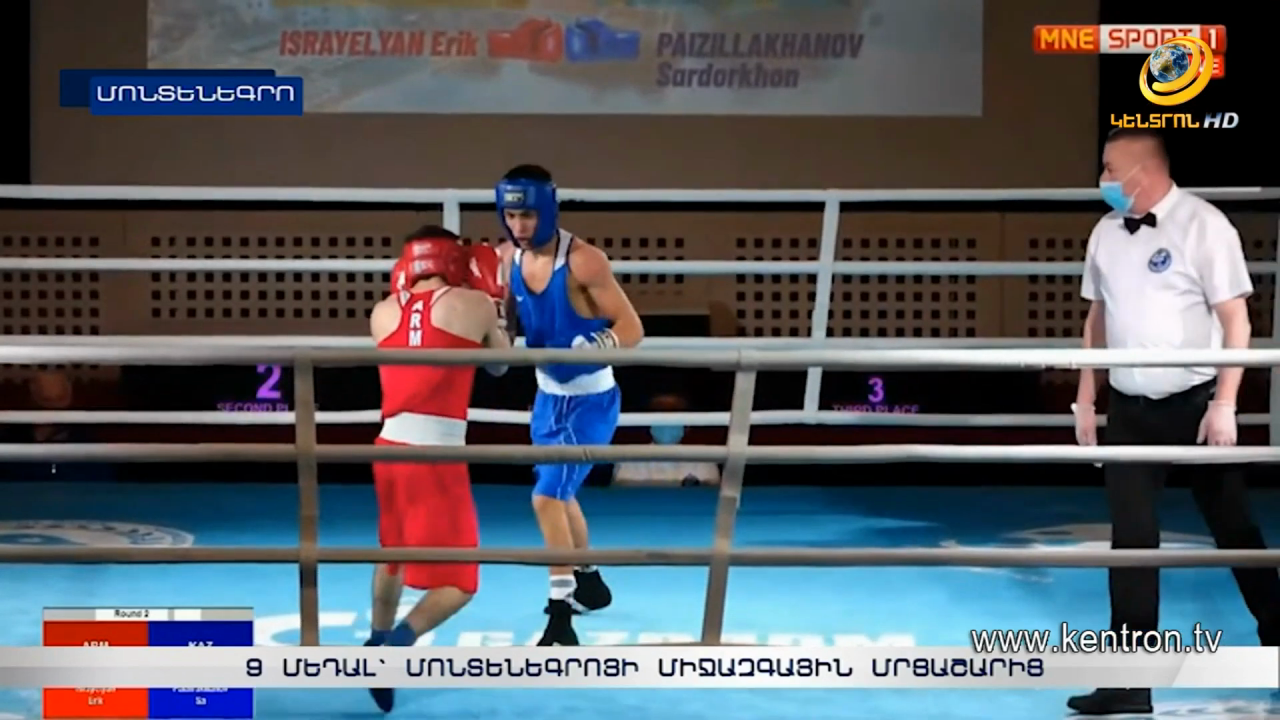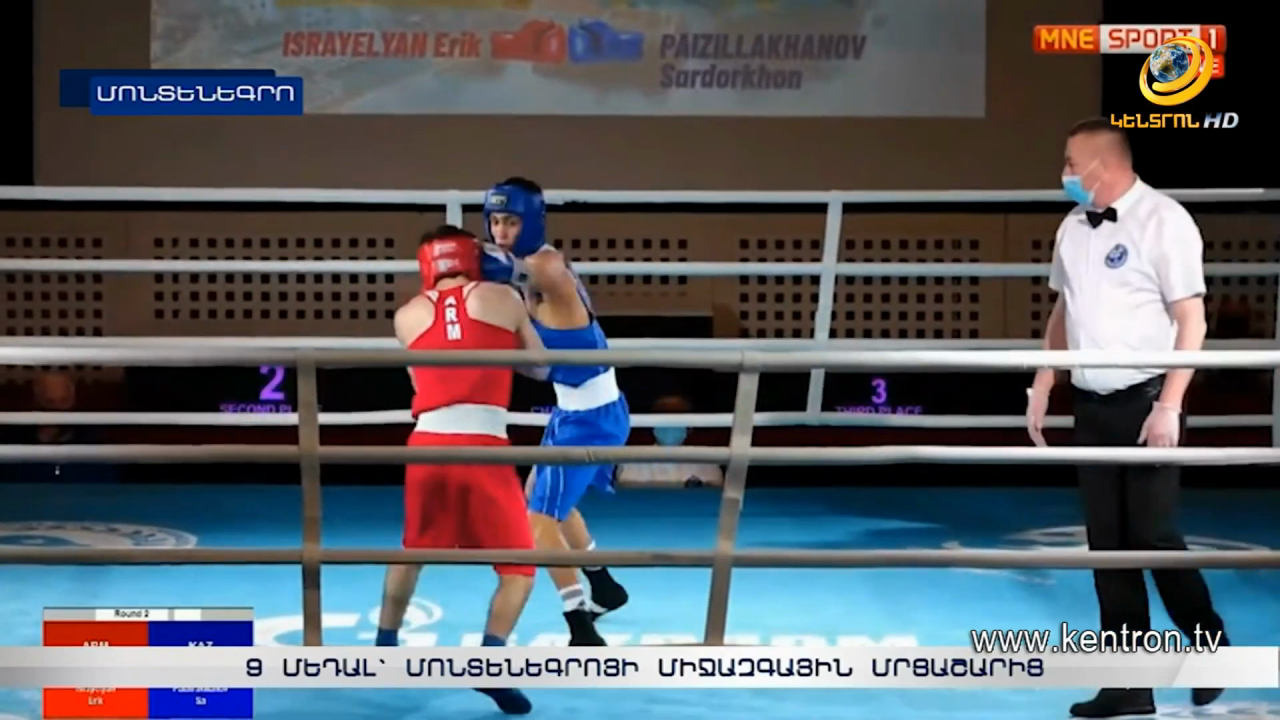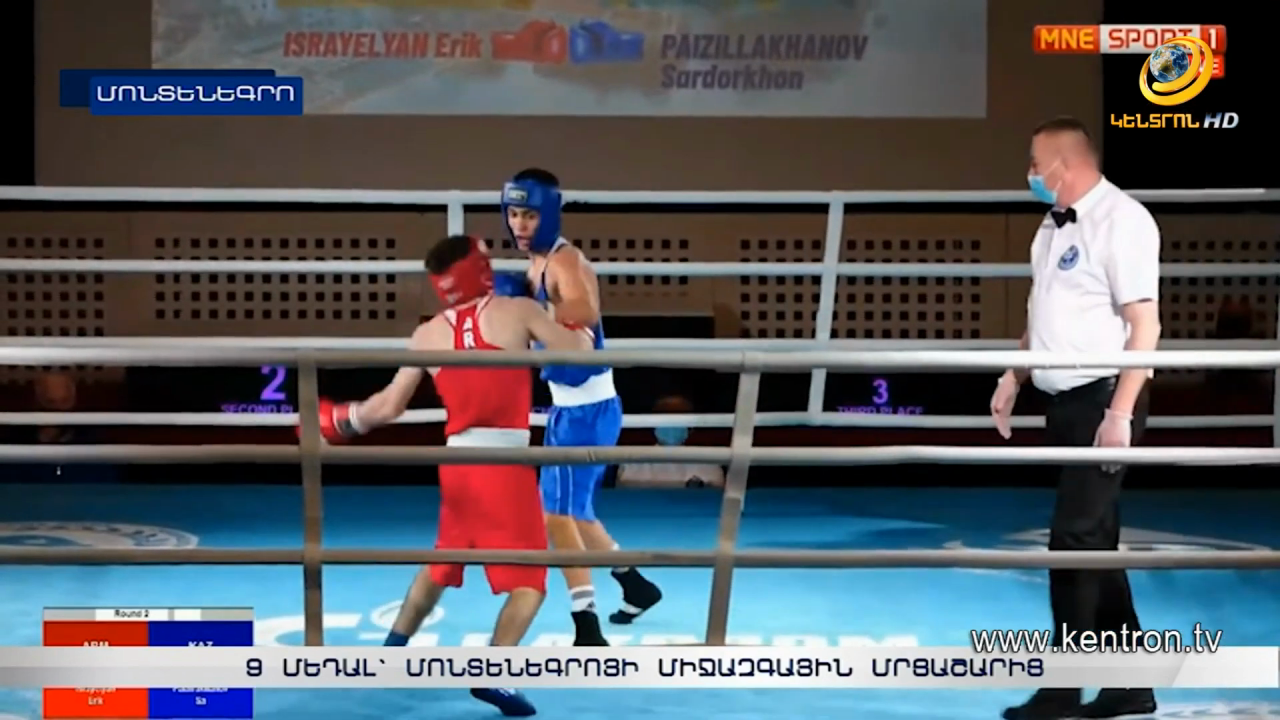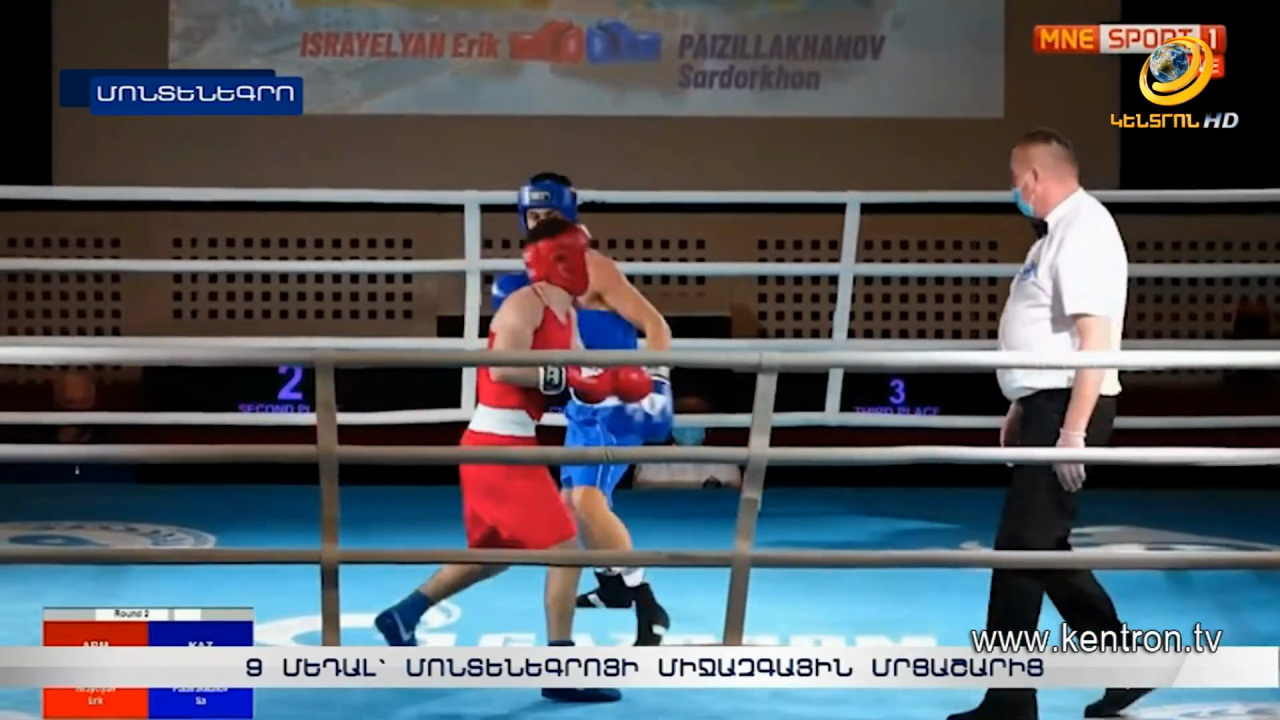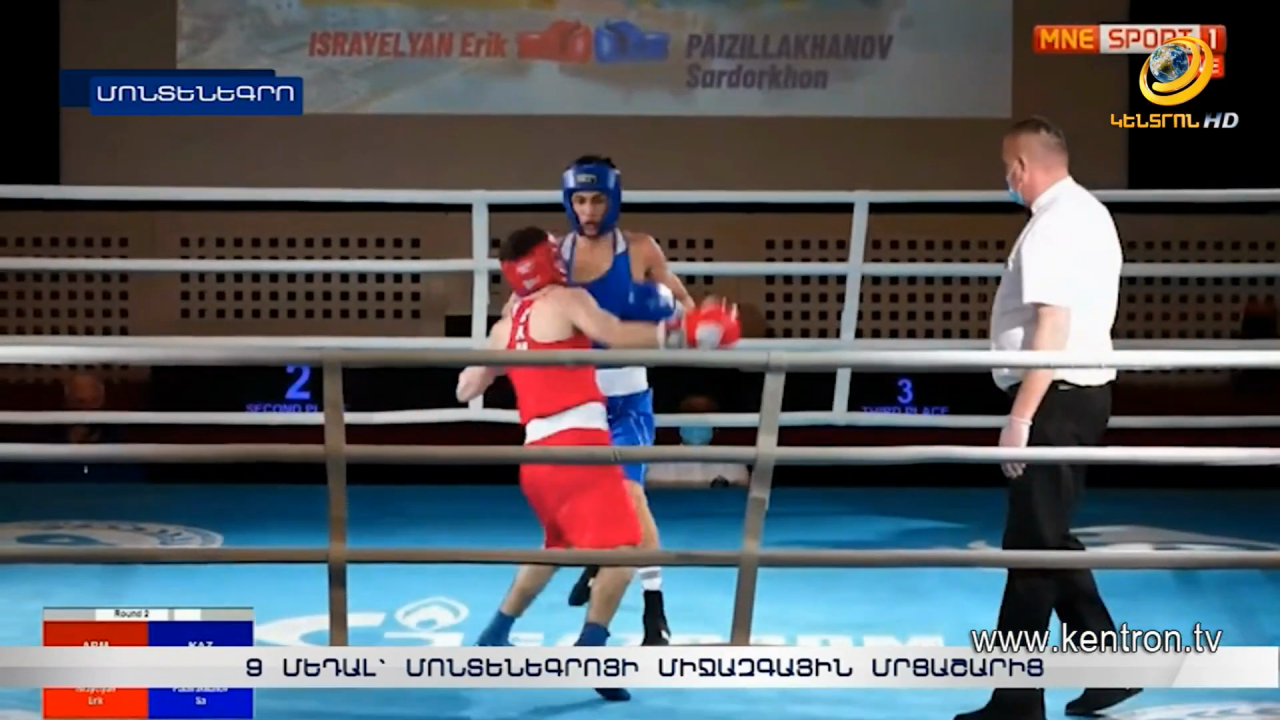
dt=0.2s
person 1, frame 1
left shoulder: (1204, 225)
right shoulder: (1106, 232)
left wrist: (1223, 405)
right wrist: (1086, 396)
left hip: (1193, 403)
right hip: (1128, 408)
left knee: (1232, 527)
right knee: (1130, 539)
person 1, frame 2
left shoulder: (1164, 221)
right shoulder: (1074, 227)
left elbow: (1190, 321)
left wrist: (1168, 406)
right wrist: (1042, 383)
left hip: (1146, 400)
right hip: (1092, 402)
left knee: (1154, 532)
right knee: (1108, 539)
person 1, frame 3
left shoulder: (1122, 221)
right shoulder: (1054, 227)
left elbow: (1143, 326)
left wrist: (1120, 411)
right wrist: (1010, 379)
left hip: (1102, 399)
right hip: (1066, 400)
left knee: (1074, 538)
right knee: (1092, 541)
person 1, frame 4
left shoulder: (1083, 234)
right shoulder: (1062, 231)
left elbow: (1097, 340)
left wrist: (1074, 429)
right wrist: (1022, 406)
left hip: (1067, 410)
right hip: (1046, 407)
left knee: (1021, 549)
right knee: (1044, 547)
person 1, frame 5
left shoulder: (1050, 227)
right shoulder: (1092, 215)
left elbow: (1051, 331)
left wrist: (1019, 416)
left hip: (1056, 399)
right hip: (1088, 391)
left knee: (1033, 545)
right knee: (1053, 539)
person 2, frame 1
left shoulder: (382, 313)
right shoulder: (474, 302)
right elbow: (499, 363)
left hip: (391, 448)
right hip: (435, 454)
left knee: (396, 551)
right knee: (456, 583)
left ankle: (380, 644)
right ankle: (395, 646)
person 2, frame 2
left shoulder: (407, 317)
right shoulder: (500, 297)
left hip: (428, 446)
right hip: (484, 448)
left knee: (412, 550)
right knee: (519, 569)
left ankle: (384, 648)
person 2, frame 3
left shoulder: (428, 335)
right shoulder: (515, 310)
left elbow: (389, 406)
right elbow: (577, 348)
left wrist: (344, 419)
right wrist: (574, 332)
left hip: (459, 465)
right hip: (506, 467)
left knee: (441, 565)
right knee: (526, 583)
left ankle: (390, 654)
person 2, frame 4
left shoulder: (560, 309)
right shoulder: (530, 302)
right elbow: (502, 367)
right wrist: (563, 376)
left hip: (494, 443)
right hip: (498, 443)
left knee: (495, 552)
right knee: (565, 548)
left ankle: (403, 615)
person 2, frame 5
left shoulder: (504, 325)
right shoulder: (569, 299)
left elbow: (466, 391)
right elbow: (626, 338)
right wrist: (688, 329)
right hip: (583, 440)
left knee: (554, 552)
right knee: (620, 552)
left ankle: (493, 636)
person 3, frame 1
left shoulder: (583, 260)
right shoulder: (510, 256)
left elbow: (632, 328)
left wrist: (590, 345)
left hip: (589, 401)
right hip: (551, 397)
left knee: (546, 500)
right knee: (557, 494)
left ankle: (561, 627)
right ankle: (587, 585)
person 3, frame 2
left shoulder: (547, 264)
right shoulder: (525, 267)
left elbow: (570, 312)
left wrist: (507, 271)
left hip: (593, 413)
right hip: (576, 409)
left knee: (539, 517)
right knee: (555, 507)
left ankle: (585, 633)
right ankle: (603, 584)
person 3, frame 3
left shoulder: (569, 263)
right shoulder: (532, 263)
left elbow: (582, 316)
right wrist: (511, 296)
left hip: (589, 409)
right hip: (565, 406)
left knee: (557, 518)
right knee: (572, 513)
left ankle: (587, 632)
right ankle: (635, 584)
person 3, frame 4
left shoulder: (596, 267)
left elbow: (655, 326)
left wrist: (656, 392)
right wrist: (510, 303)
left hip: (618, 406)
right hip: (583, 404)
left knee: (588, 499)
right knee: (572, 503)
left ankle: (648, 608)
right ankle: (613, 580)
person 3, frame 5
left shoulder: (640, 247)
right shoulder: (558, 250)
left elbow: (684, 306)
left wrist: (668, 302)
left hip: (627, 396)
left knee: (627, 495)
left ankle: (653, 613)
right ankle: (597, 561)
